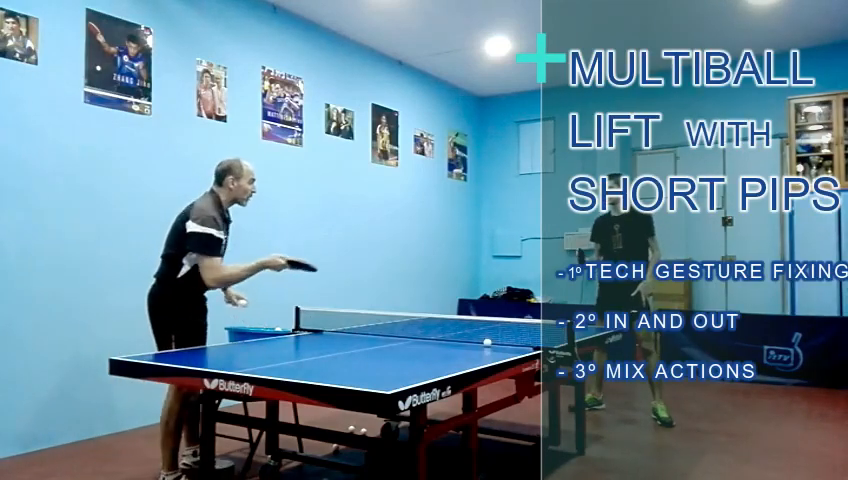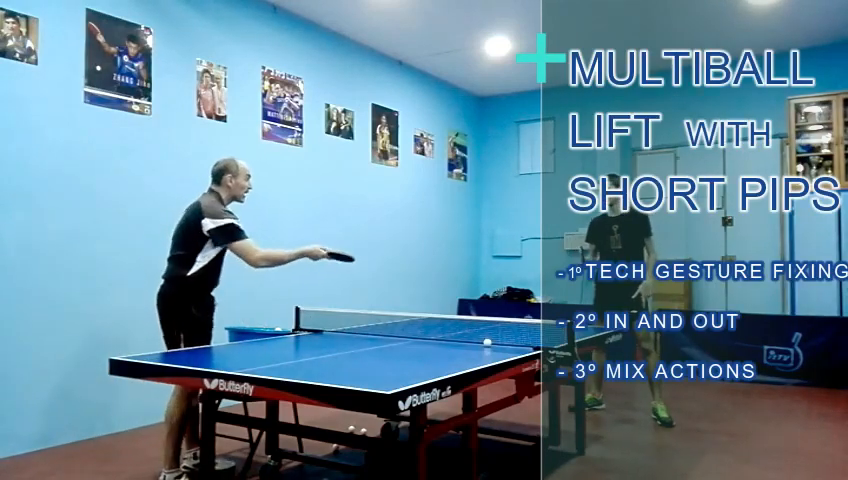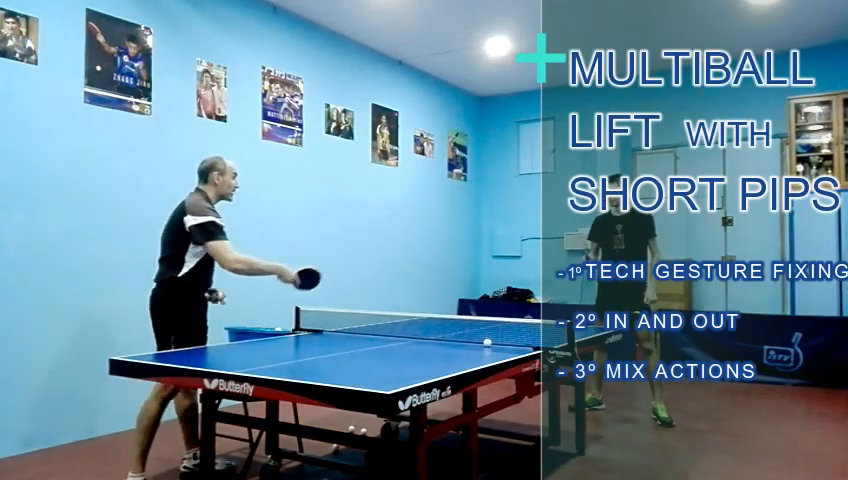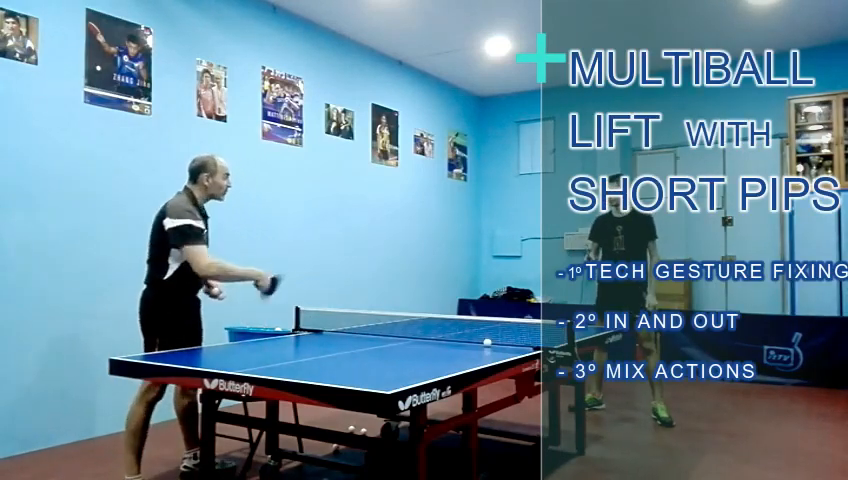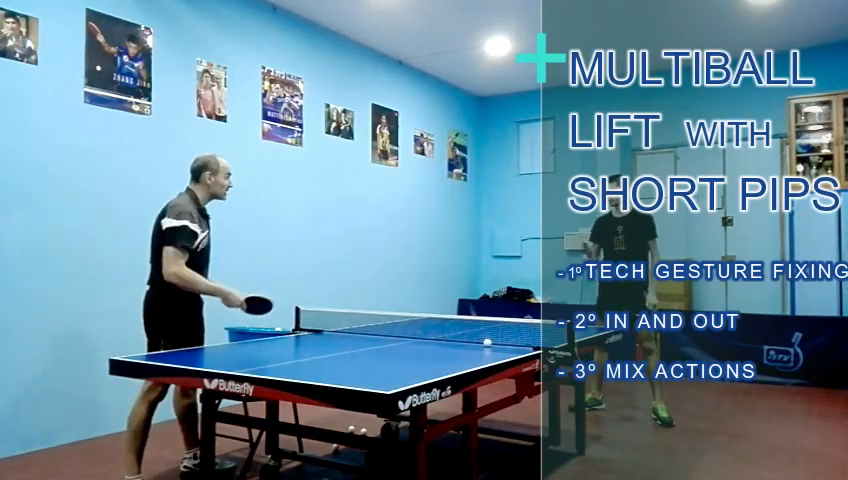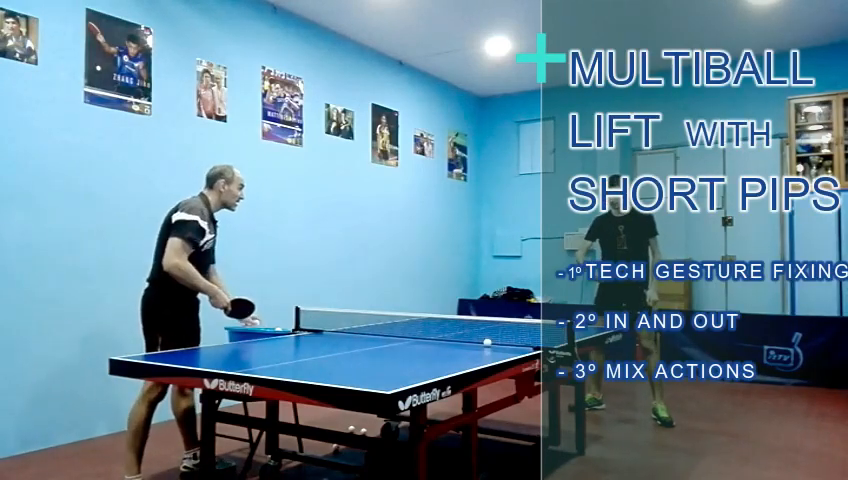
dt=0.5s
person 1, frame 1
left shoulder: (219, 213)
right shoulder: (204, 216)
right elbow: (212, 277)
left wrist: (227, 290)
right wrist: (263, 264)
left hip: (190, 302)
right hip: (172, 304)
right knee: (182, 385)
left ankle: (192, 453)
person 1, frame 2
left shoulder: (208, 208)
right shoulder: (215, 212)
right elbow: (258, 258)
right wrist: (305, 252)
left hip: (192, 302)
right hip: (181, 303)
right knee: (186, 384)
person 1, frame 3
left shoulder: (198, 208)
right shoulder: (199, 210)
right elbow: (232, 262)
left wrist: (206, 289)
right wrist: (278, 270)
left hip: (187, 304)
right hip: (174, 306)
right knee: (167, 385)
person 1, frame 4
left shoulder: (195, 210)
right shoulder: (180, 211)
right elbow: (205, 266)
left wrist: (207, 284)
right wrist: (253, 275)
left hip: (185, 307)
right hip: (163, 308)
left knee: (188, 382)
right knee: (153, 387)
person 1, frame 5
left shoulder: (198, 212)
right shoulder: (181, 212)
right elbow: (173, 272)
left wrist: (216, 291)
right wrist: (222, 292)
left hip: (187, 309)
right hip: (167, 310)
left knee: (188, 382)
right knee: (156, 386)
person 1, frame 6
left shoulder: (207, 220)
right shoulder: (191, 211)
left elbow: (210, 274)
right elbow: (172, 263)
right wrist: (212, 292)
left hip: (184, 308)
right hip: (164, 307)
left knee: (185, 382)
right knee: (155, 387)
person 2, frame 1
left shoulder: (641, 217)
right shoulder: (600, 222)
left elbow: (655, 252)
left wrist: (647, 280)
left hip: (634, 289)
right hip: (607, 290)
left knee: (648, 345)
left ankle: (658, 404)
right ankle: (595, 396)
person 2, frame 2
left shoulder: (639, 218)
right shoulder: (597, 223)
left elbow: (651, 253)
left wrist: (647, 281)
right wrist: (587, 262)
left hip: (633, 290)
right hip: (605, 291)
left knee: (647, 345)
right knee: (599, 343)
left ankle: (657, 404)
right ankle: (595, 396)
person 2, frame 3
left shoulder: (643, 219)
right shoulder: (600, 222)
left elbow: (655, 254)
right elbow: (593, 253)
left wrist: (651, 285)
right wrist: (590, 260)
left hip: (636, 291)
right hip: (608, 291)
left knee: (649, 345)
left ankle: (658, 404)
right ankle: (595, 395)
person 2, frame 4
left shoulder: (643, 220)
right shoulder: (601, 222)
left elbow: (654, 257)
right elbow: (593, 253)
left wrist: (651, 292)
right wrist: (592, 259)
left hip: (636, 292)
right hip: (608, 292)
left knee: (649, 346)
right knee: (600, 343)
left ankle: (658, 404)
right ankle: (594, 395)
person 2, frame 5
left shoulder: (643, 219)
right shoulder: (601, 223)
left elbow: (654, 256)
right elbow: (594, 256)
left wrist: (652, 290)
right wrist: (590, 257)
left hip: (637, 291)
right hip: (609, 291)
left knee: (650, 345)
right knee: (600, 342)
left ankle: (658, 404)
right ankle: (594, 395)
person 2, frame 6
left shoulder: (643, 219)
right shoulder: (600, 222)
left elbow: (655, 254)
right elbow: (580, 253)
left wrist: (652, 287)
left hip: (637, 290)
right hip: (608, 290)
left knee: (649, 345)
left ankle: (658, 404)
right ankle: (595, 395)
